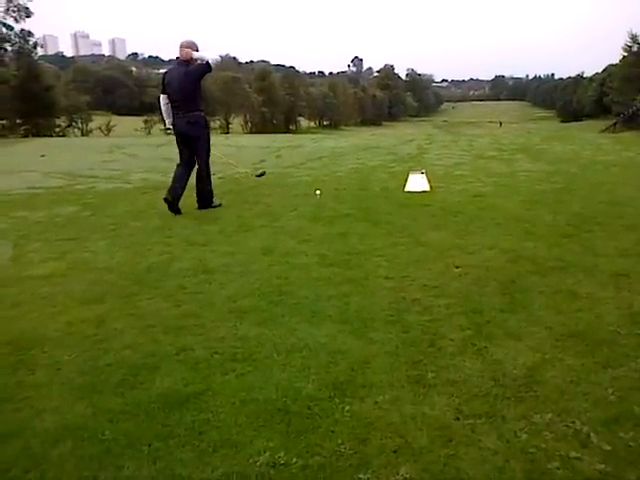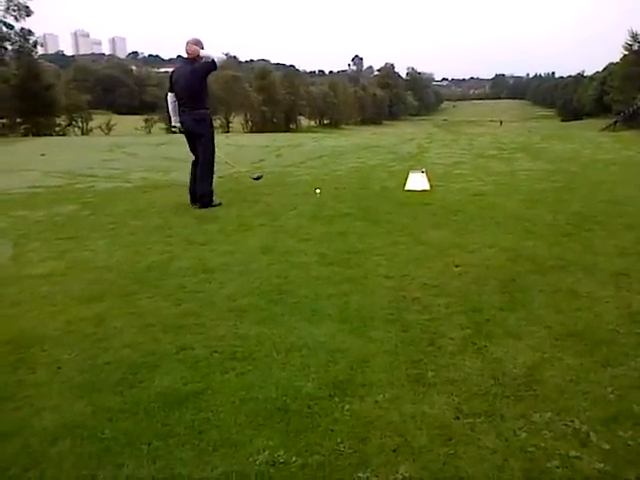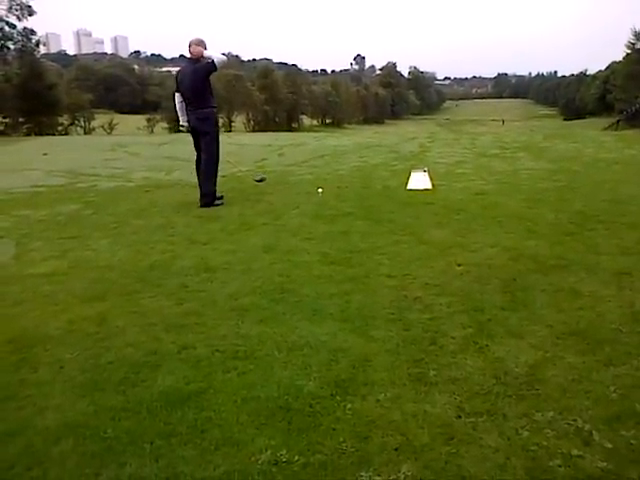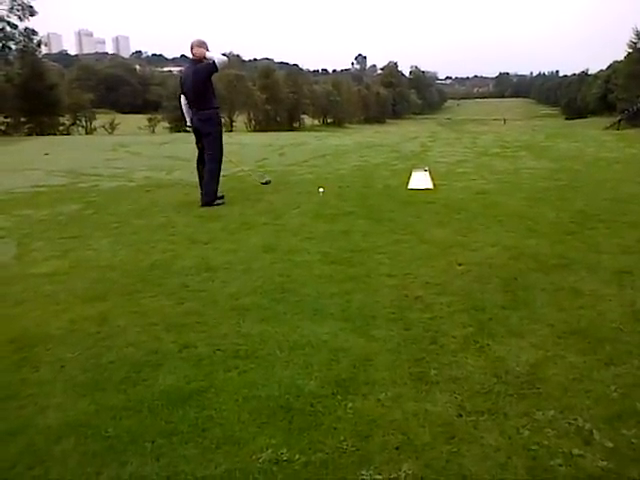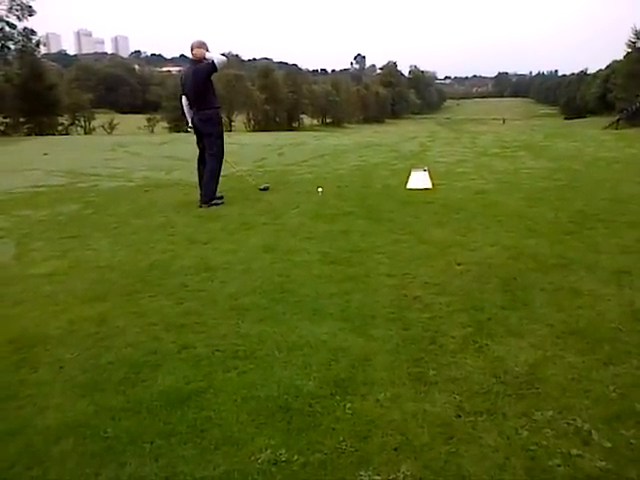
dt=0.3s
person 1, frame 1
left shoulder: (168, 74)
right shoulder: (192, 71)
left elbow: (163, 100)
left wrist: (169, 123)
right wrist: (195, 56)
left hip: (178, 123)
right hip: (195, 121)
left knee: (186, 162)
right knee: (203, 162)
left ankle: (172, 196)
right ankle: (205, 201)
person 1, frame 2
left shoulder: (175, 72)
right shoulder: (198, 69)
left elbow: (171, 98)
left wrist: (175, 121)
right wrist: (201, 53)
left hip: (185, 119)
right hip: (200, 118)
left knee: (198, 158)
right knee: (206, 159)
left ankle: (195, 196)
right ankle: (204, 199)
person 1, frame 3
left shoulder: (181, 72)
right shoulder: (201, 68)
left elbow: (178, 98)
right elbow: (222, 59)
left wrist: (183, 120)
right wrist: (204, 54)
left hip: (193, 118)
right hip: (206, 116)
left knee: (201, 157)
right knee: (210, 157)
left ankle: (208, 193)
right ankle: (207, 198)
person 1, frame 4
left shoulder: (185, 73)
right shoulder: (201, 69)
left elbow: (183, 99)
right elbow: (223, 60)
left wrist: (189, 121)
right wrist: (206, 55)
left hip: (196, 118)
right hip: (209, 117)
left knee: (203, 156)
right knee: (213, 157)
left ankle: (207, 193)
right ankle: (208, 198)
person 1, frame 5
left shoulder: (186, 73)
right shoulder: (201, 69)
left elbow: (185, 100)
right elbow: (222, 60)
left wrist: (191, 122)
right wrist: (206, 55)
left hip: (198, 118)
right hip: (210, 117)
left knee: (204, 156)
right knee: (214, 156)
left ankle: (207, 193)
right ankle: (207, 198)
